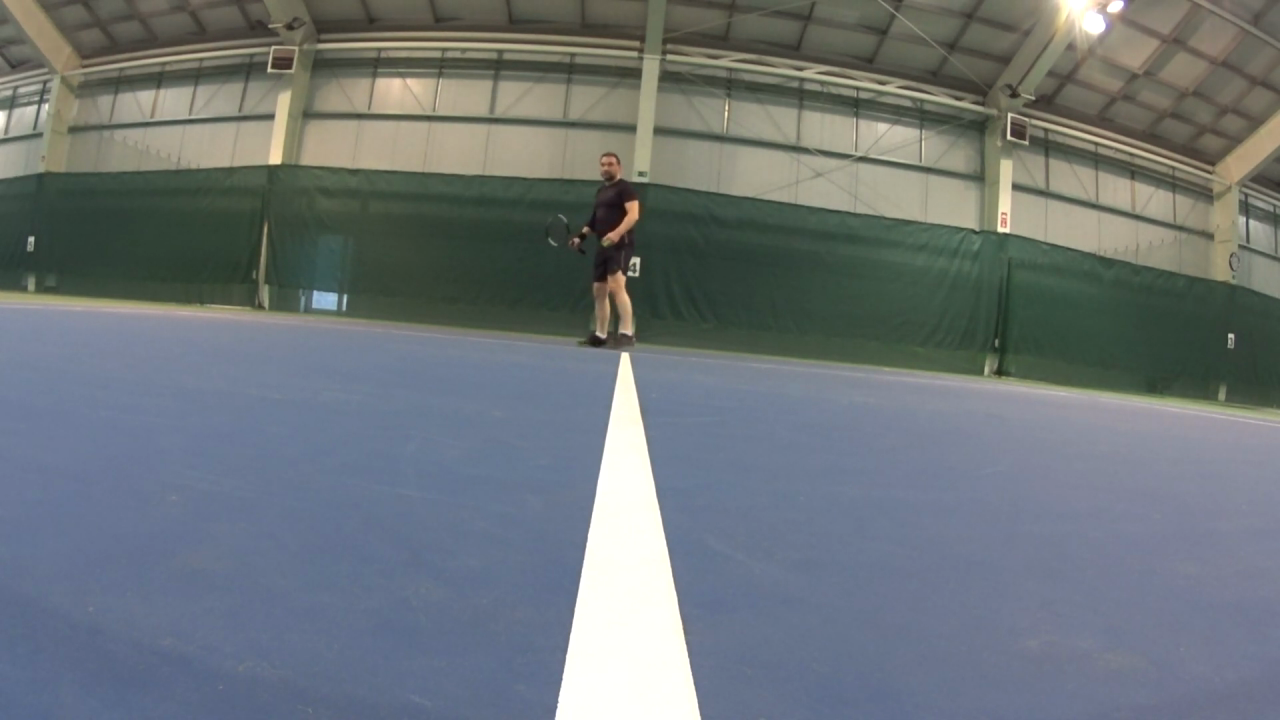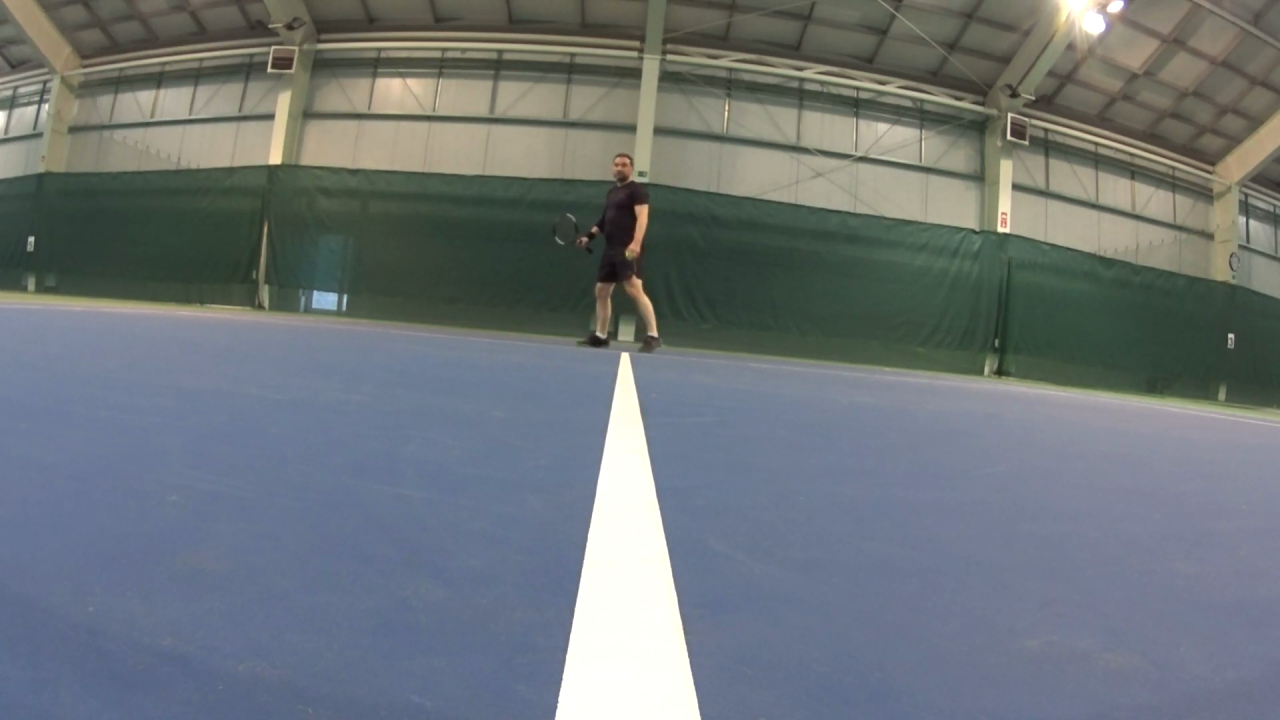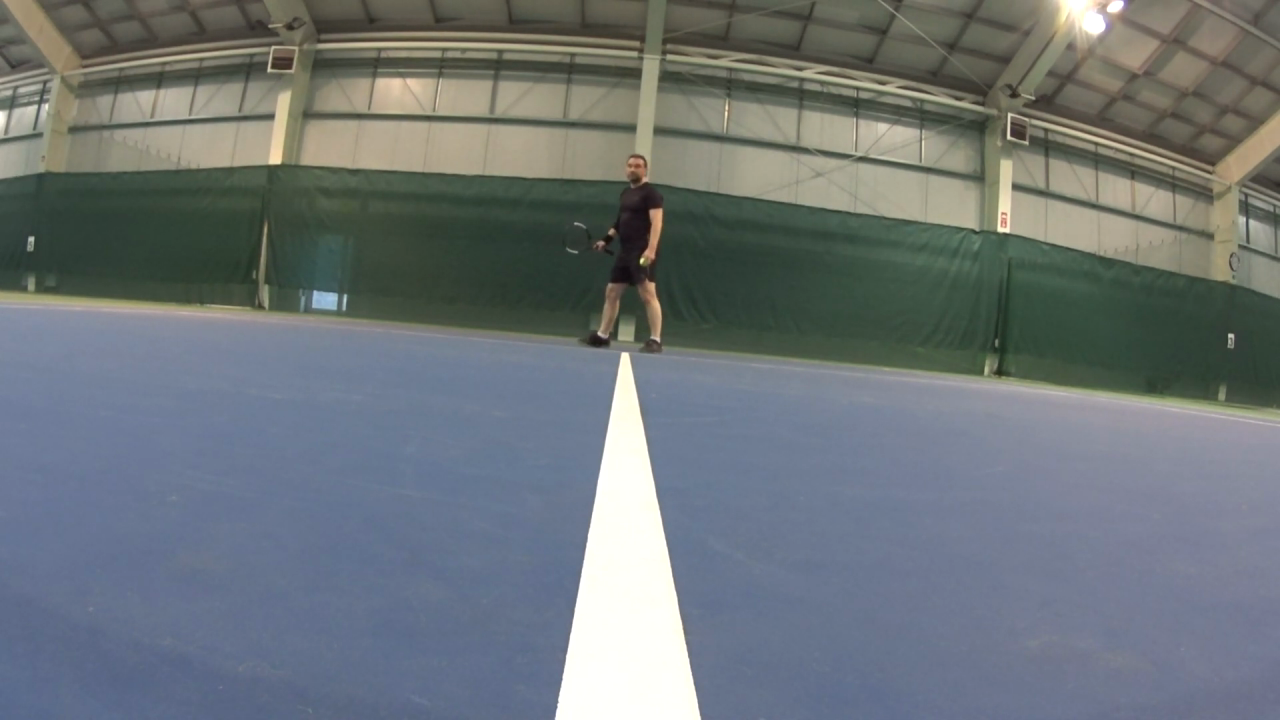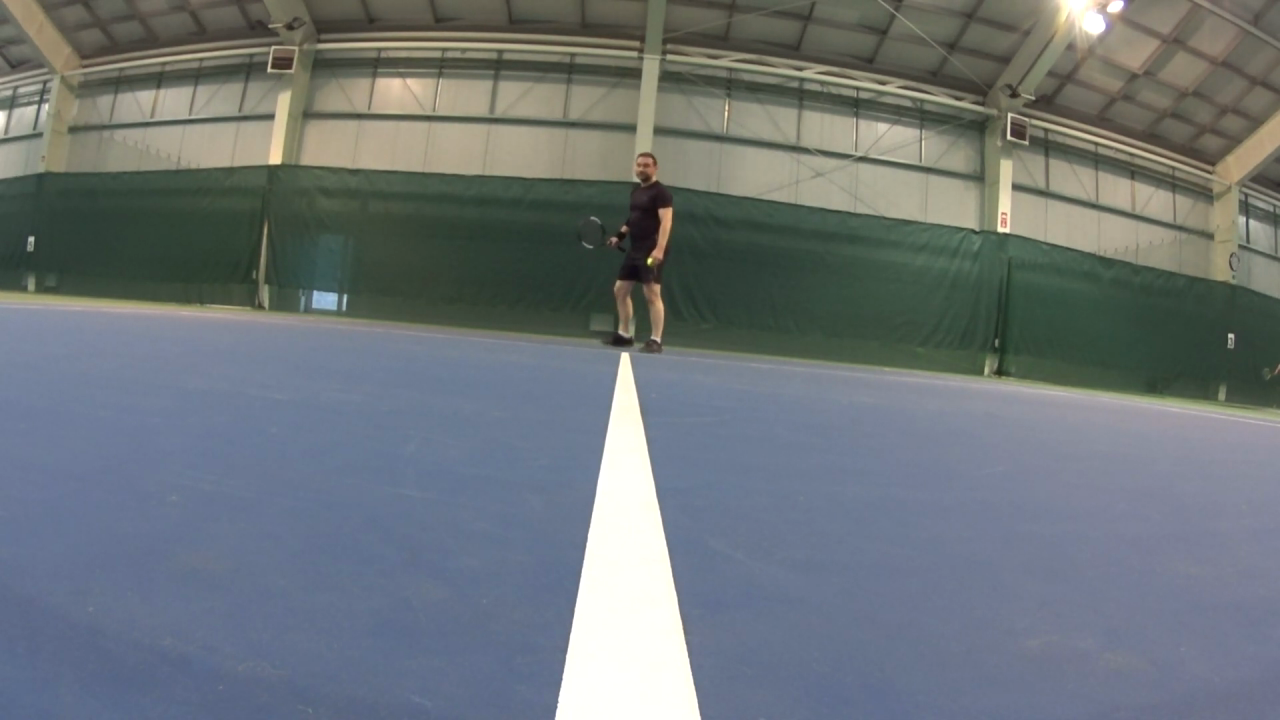
dt=0.2s
person 1, frame 1
left shoulder: (625, 188)
right shoulder: (600, 191)
left elbow: (633, 214)
left wrist: (617, 233)
right wrist: (581, 236)
left hip: (620, 245)
right hip: (603, 247)
left knee: (616, 287)
right knee: (599, 291)
left ankle: (626, 334)
right ankle: (600, 335)
person 1, frame 2
left shoulder: (637, 190)
right shoulder: (612, 192)
left elbow: (642, 219)
left wrist: (636, 243)
right wrist: (589, 236)
left hip: (629, 250)
right hip: (611, 249)
left knee: (635, 290)
right knee: (601, 291)
left ankle: (653, 336)
right ankle: (600, 336)
person 1, frame 3
left shoulder: (651, 193)
right shoulder: (625, 193)
left elbow: (657, 222)
left wrist: (651, 249)
right wrist: (606, 239)
left hip: (642, 253)
right hip: (625, 252)
left knee: (647, 295)
right knee: (612, 293)
left ankle: (655, 341)
right ankle: (602, 335)
person 1, frame 4
left shoulder: (661, 192)
right shoulder: (635, 191)
left elbow: (666, 222)
left wrist: (659, 249)
right wrist: (619, 236)
left hip: (651, 251)
right hip: (634, 250)
left knee: (652, 294)
right knee: (620, 290)
left ankle: (655, 341)
right ankle: (624, 335)
